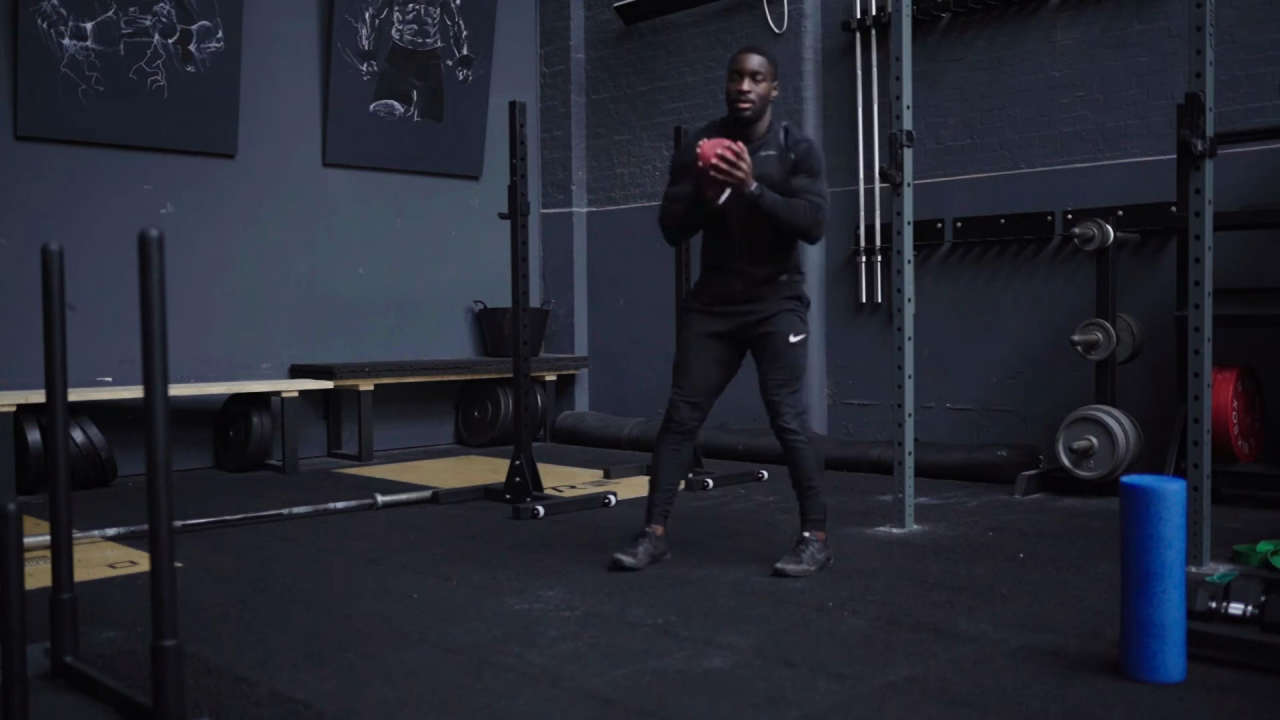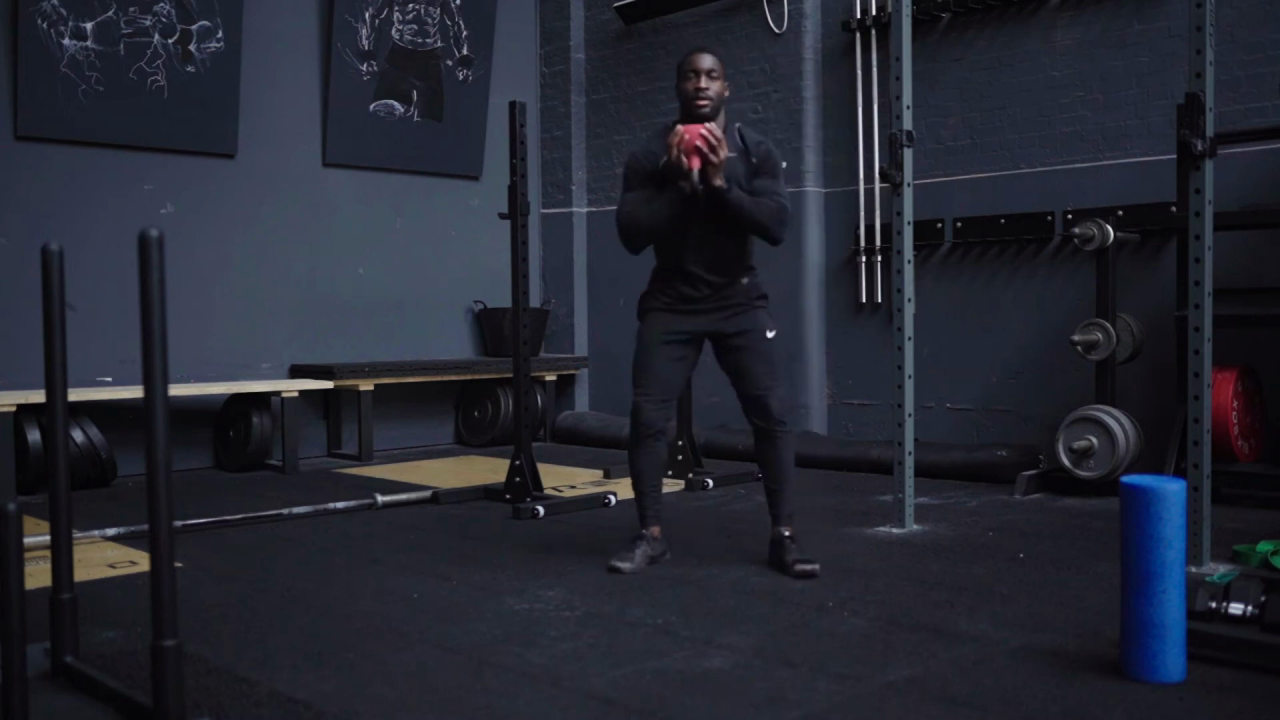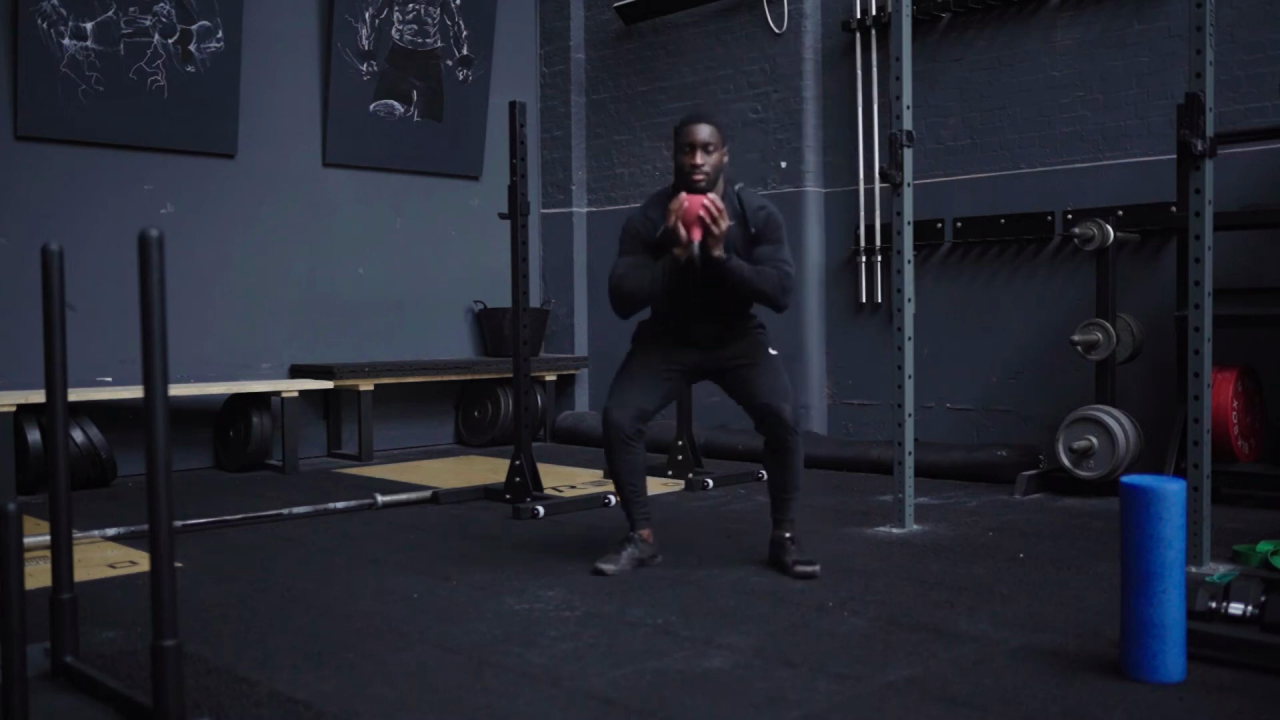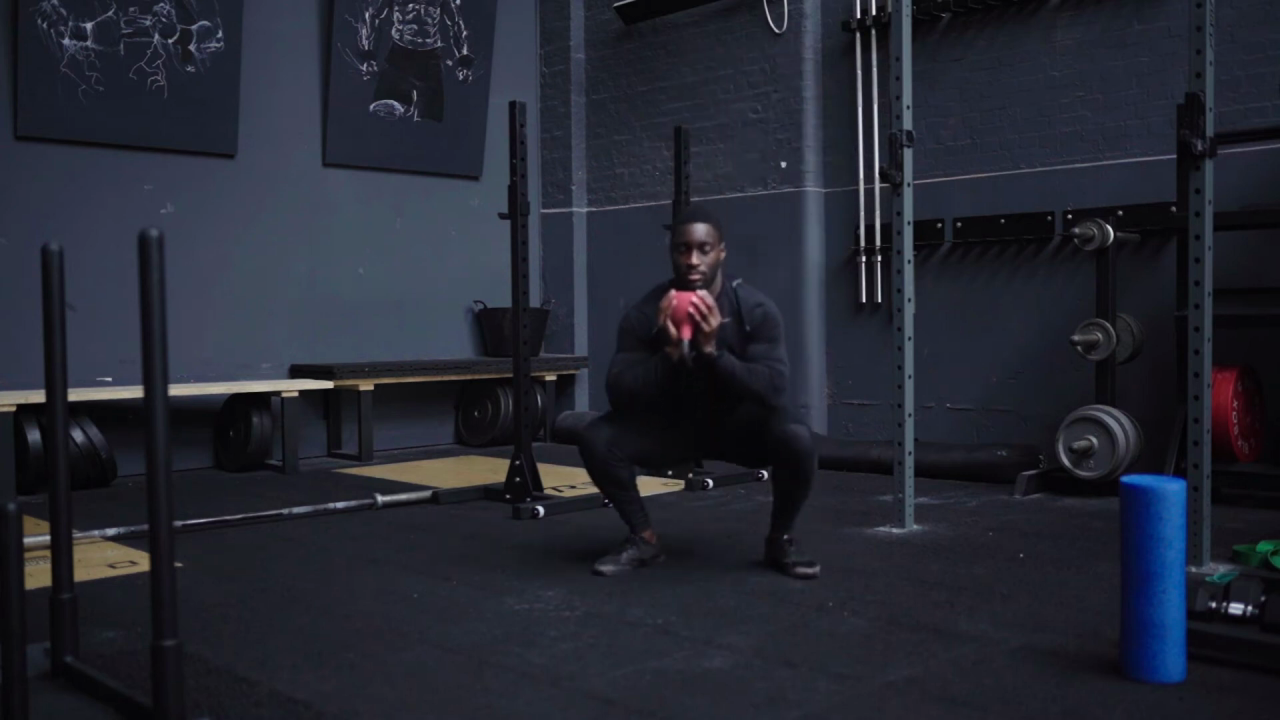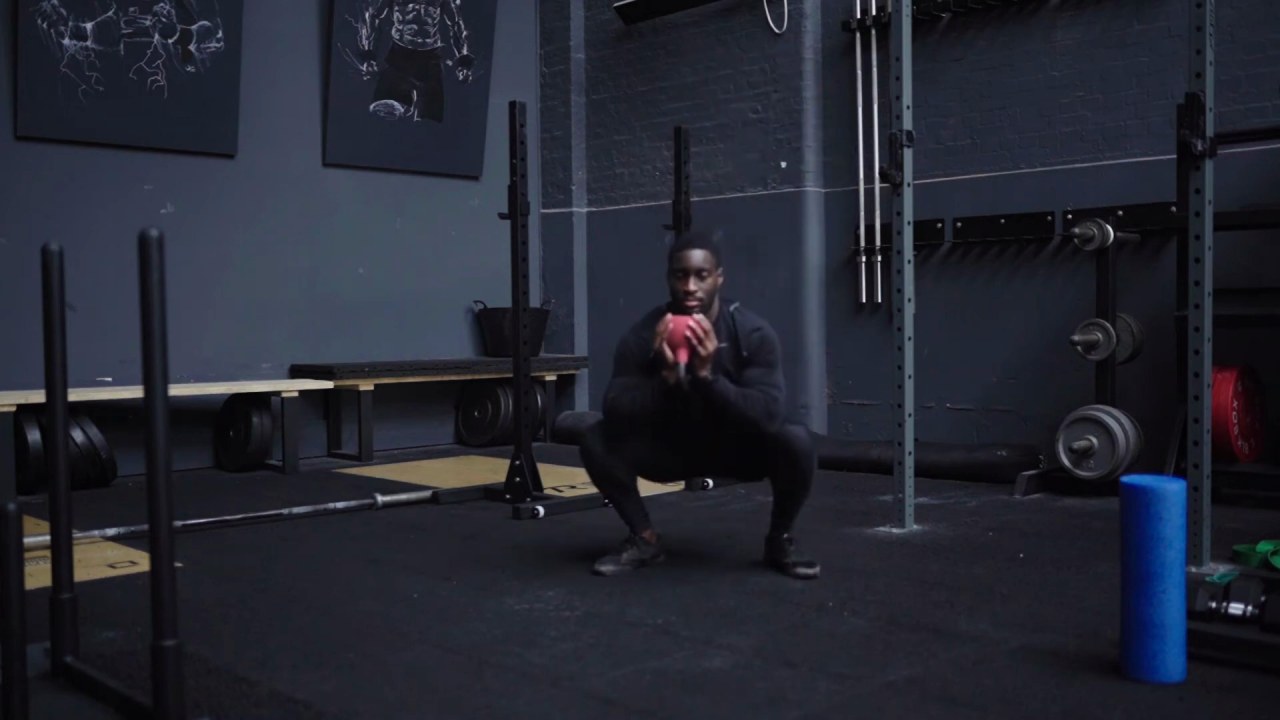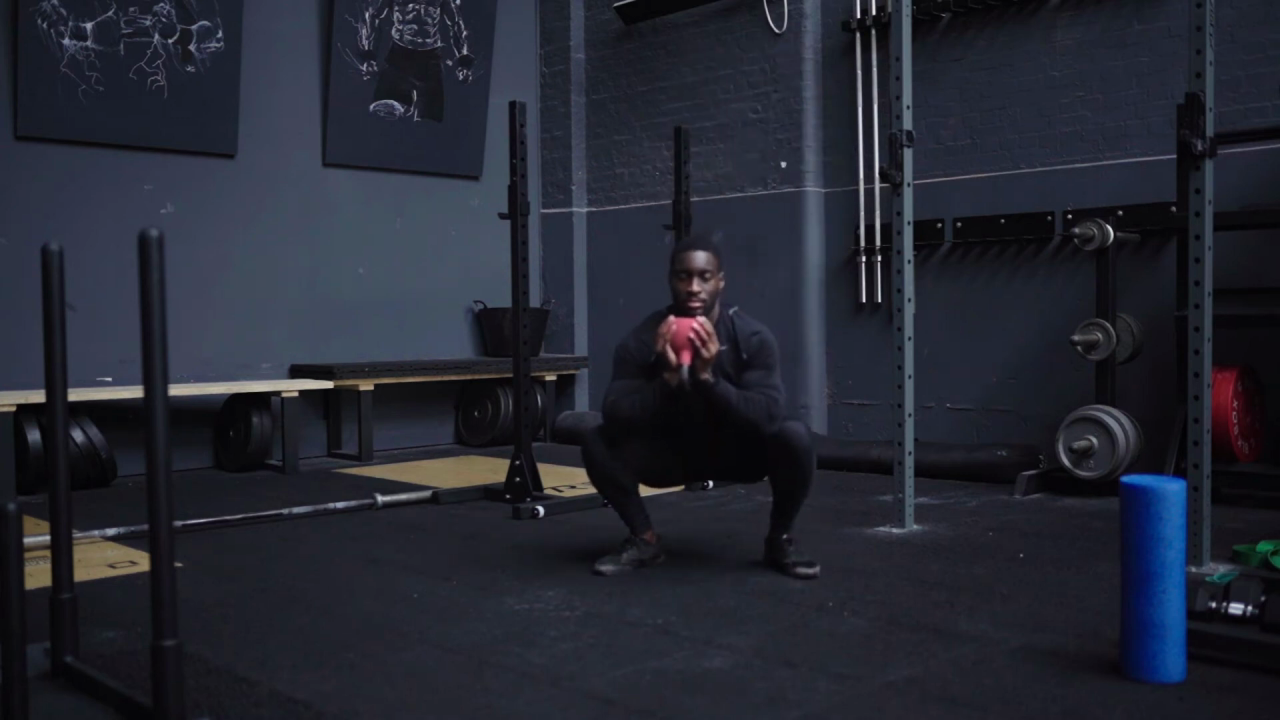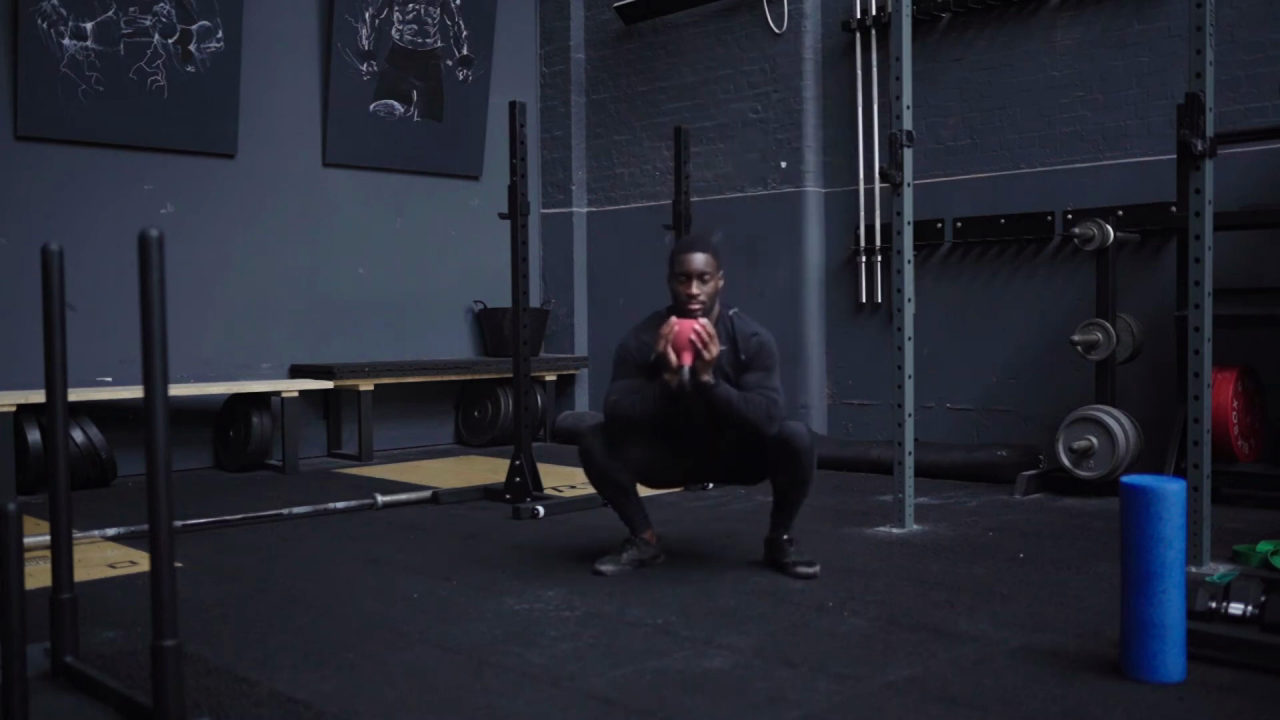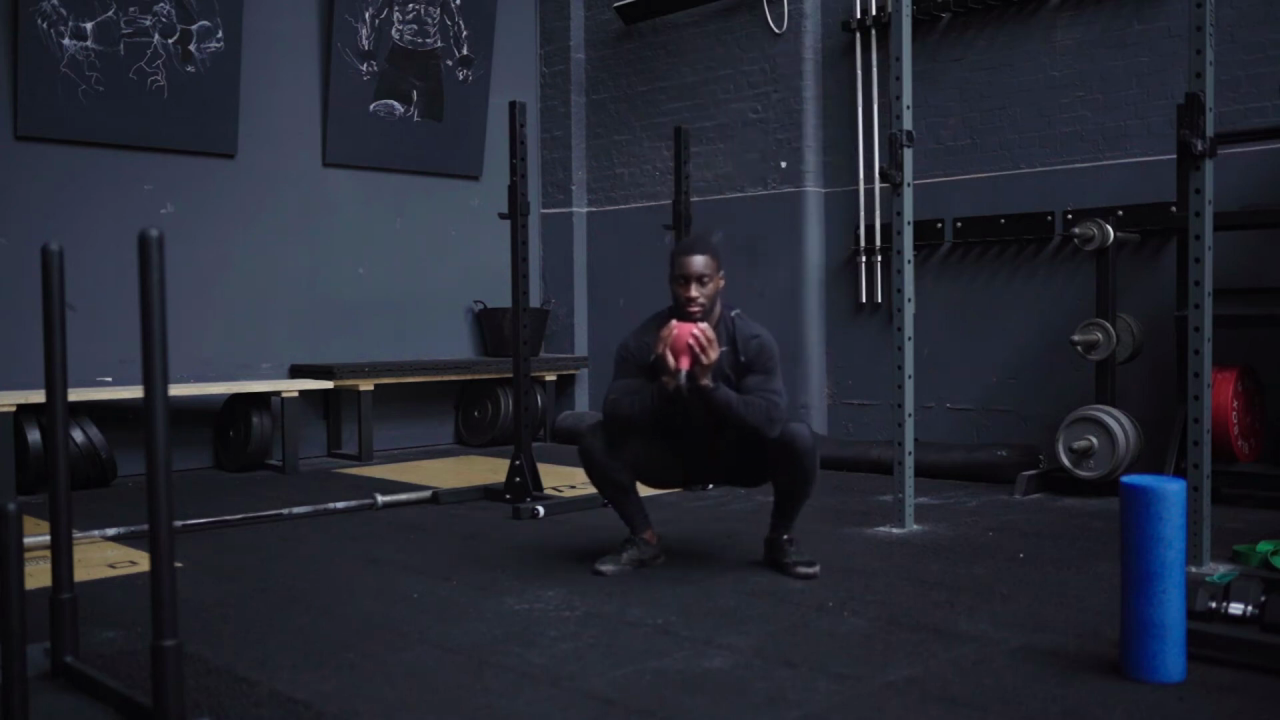
dt=0.4s
person 1, frame 1
left shoulder: (799, 150)
right shoulder: (696, 150)
left elbow: (812, 225)
right elbow: (671, 229)
left wrist: (752, 188)
right wrist: (701, 188)
left hip: (778, 304)
right hip: (713, 306)
left knee: (788, 419)
right knee: (681, 415)
left ankle: (814, 537)
right ankle: (655, 532)
person 1, frame 2
left shoulder: (756, 150)
right shoulder: (649, 154)
left elbow: (776, 226)
right elbow: (631, 236)
left wrist: (721, 184)
right wrist: (680, 187)
left hip: (738, 302)
right hip: (670, 306)
left knee: (770, 412)
right knee: (648, 415)
left ankle: (783, 535)
right ankle: (651, 535)
person 1, frame 3
left shoulder: (758, 214)
right shoulder: (649, 218)
left elbow: (781, 292)
right elbow: (622, 300)
left wrist: (720, 254)
right wrist: (676, 255)
left hip: (737, 340)
right hip: (667, 342)
left knee: (782, 417)
right knee: (619, 418)
left ankle: (783, 538)
right ankle: (641, 538)
person 1, frame 4
left shoulder: (756, 309)
right shoulder: (644, 315)
left elbow: (774, 393)
right elbow: (620, 396)
left wrist: (713, 351)
right wrist: (669, 354)
left hip: (737, 423)
right hip: (670, 423)
left knee: (796, 440)
right knee: (597, 441)
left ankle: (780, 540)
right ankle: (644, 539)
person 1, frame 5
left shoulder: (754, 333)
right shoulder: (641, 337)
left elbow: (769, 416)
right elbow: (616, 416)
left wrist: (708, 376)
right wrist: (665, 378)
left hip: (737, 446)
right hip: (671, 446)
left knee: (795, 441)
right knee: (598, 442)
left ankle: (780, 540)
right ankle: (644, 539)
person 1, frame 6
left shoulder: (752, 337)
right shoulder: (640, 341)
left elbow: (769, 418)
right elbow: (616, 419)
left wrist: (709, 379)
right wrist: (667, 380)
left hip: (735, 450)
right hip: (670, 452)
left knee: (794, 437)
right knee: (598, 444)
left ankle: (780, 541)
right ankle: (644, 539)
person 1, frame 7
left shoulder: (752, 338)
right shoulder: (640, 341)
left elbow: (769, 418)
right elbow: (617, 418)
left wrist: (709, 380)
right wrist: (668, 380)
left hip: (735, 452)
right hip: (670, 455)
left knee: (795, 438)
right knee: (596, 443)
left ankle: (779, 541)
right ankle: (644, 539)
person 1, frame 8
left shoulder: (753, 340)
right shoulder: (642, 341)
left elbow: (771, 420)
right elbow: (615, 417)
left wrist: (709, 383)
right wrist: (665, 383)
left hip: (737, 455)
right hip: (672, 455)
left knee: (798, 440)
right knee: (596, 441)
left ankle: (780, 541)
right ankle: (644, 540)
